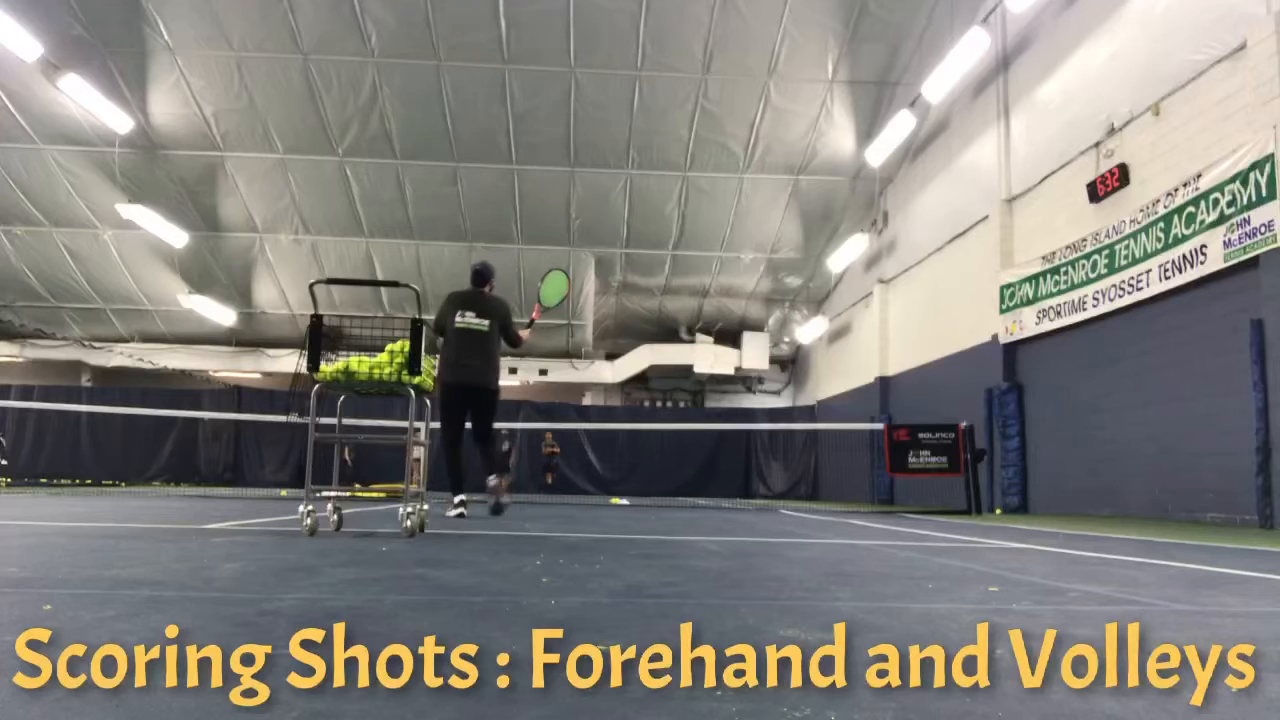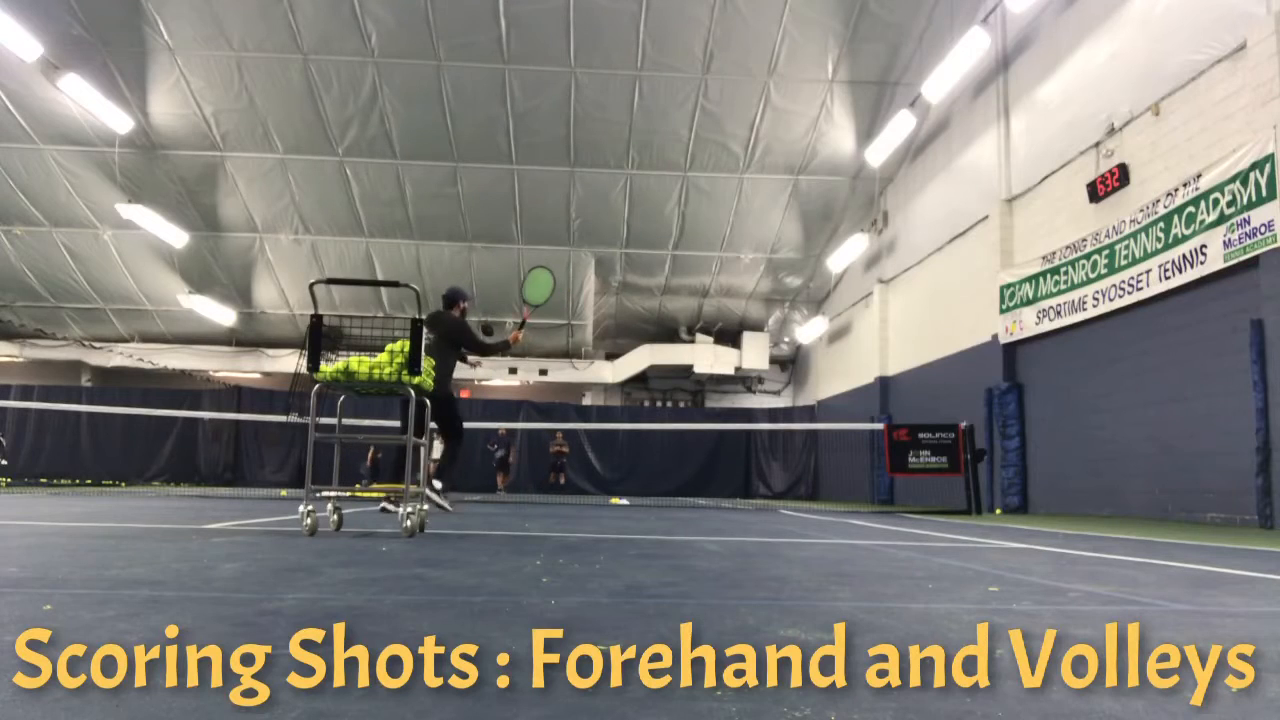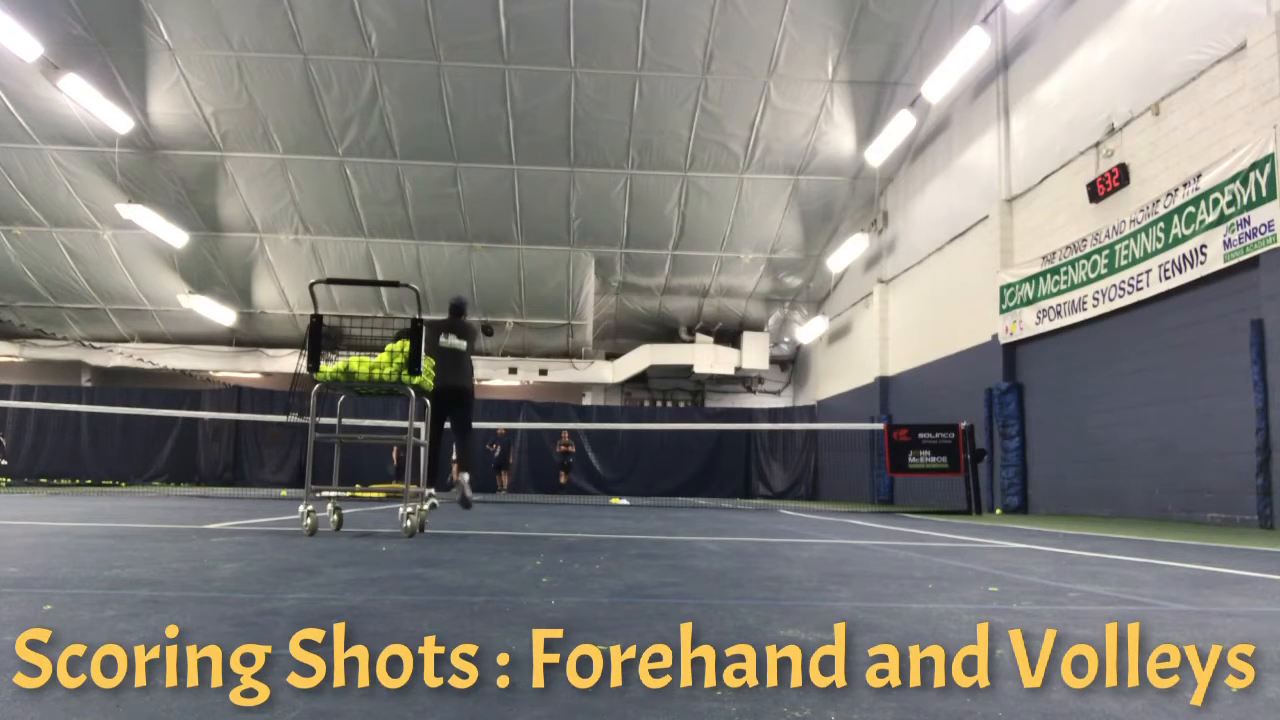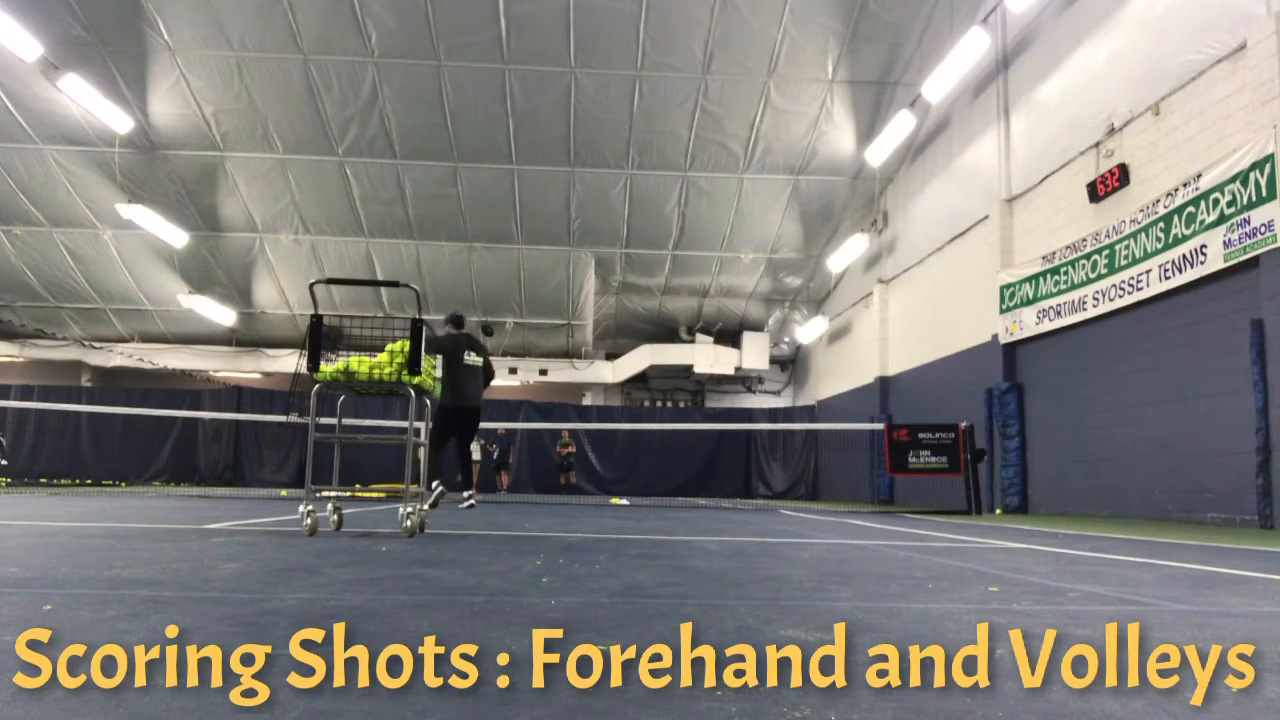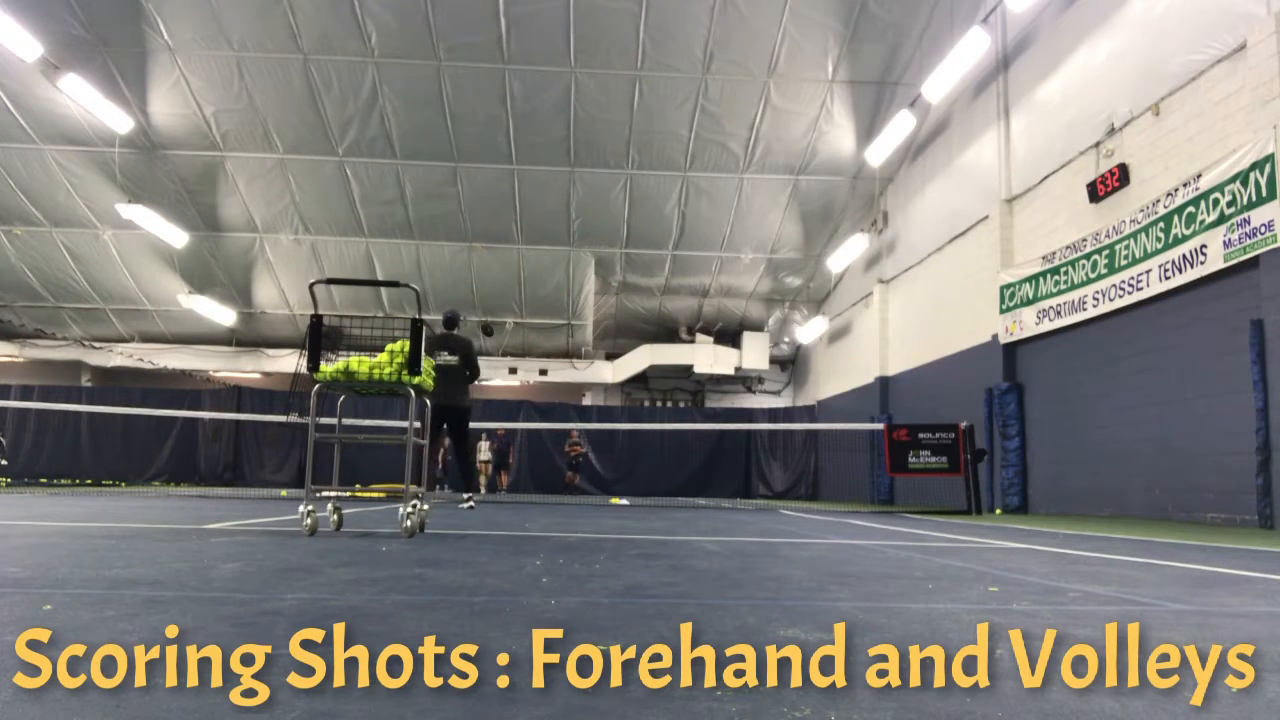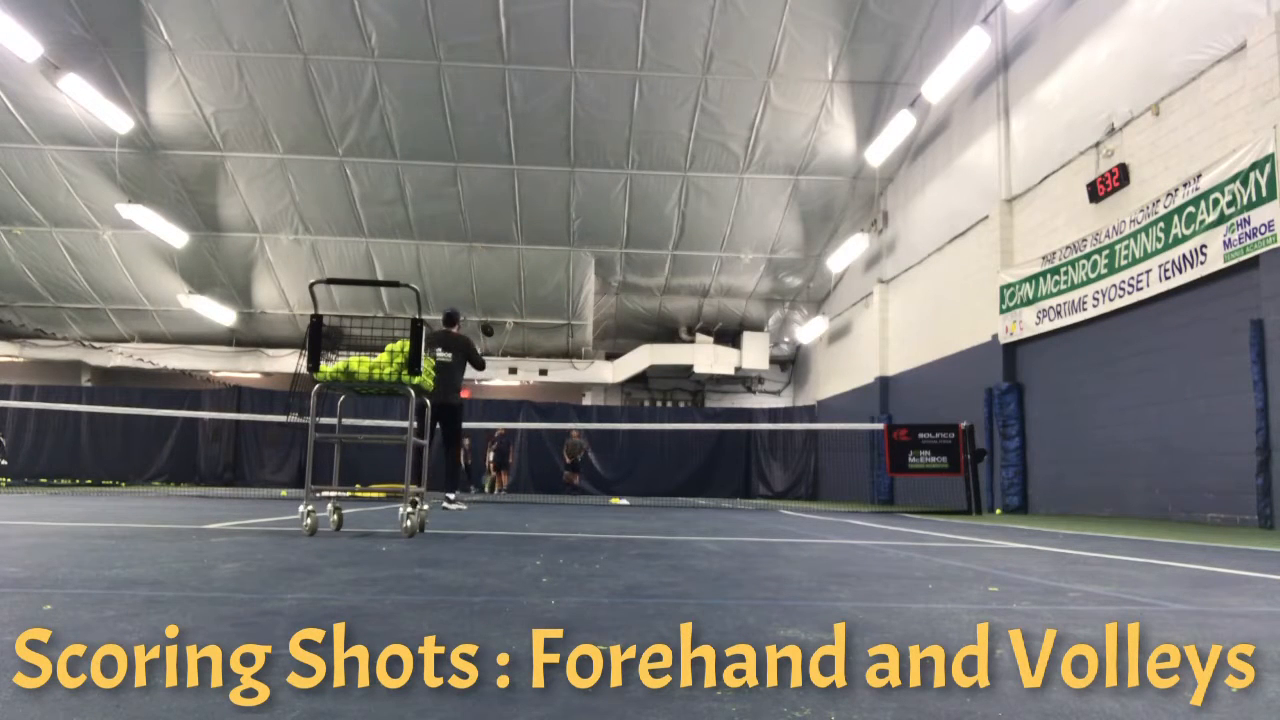
dt=0.7s
person 1, frame 1
left shoulder: (454, 300)
right shoulder: (499, 306)
left elbow: (438, 329)
right elbow: (513, 342)
right wrist: (522, 335)
left hip: (453, 380)
right hip: (485, 382)
left knee: (452, 440)
right knee: (483, 438)
left ankle: (459, 499)
right ankle: (493, 479)
person 1, frame 2
left shoulder: (430, 320)
right shoulder: (456, 324)
right elbow: (482, 349)
left wrist: (464, 357)
right wrist: (510, 342)
right hip: (436, 390)
right knee: (454, 437)
right ankle: (437, 485)
person 1, frame 3
left shoulder: (432, 327)
right shoulder: (470, 332)
left hip: (437, 388)
right hip: (462, 390)
left knee: (433, 441)
right knee: (462, 437)
left ankle: (430, 491)
right ankle: (463, 476)
person 1, frame 4
left shoulder: (451, 340)
right shoulder: (479, 345)
left elbow: (429, 344)
right elbow: (490, 374)
left hip: (452, 403)
right hip: (474, 405)
left knee: (435, 445)
right knee: (464, 448)
left ankle: (436, 484)
right ankle: (469, 493)
person 1, frame 5
left shoulder: (430, 343)
right shoulder: (465, 344)
right elbow: (475, 373)
left hip: (434, 403)
right hip: (459, 404)
right knee: (463, 451)
right ankle: (468, 495)
person 1, frame 6
left shoulder: (427, 339)
right shoulder: (463, 342)
right elbow: (480, 365)
right wrist: (476, 354)
left hip: (427, 400)
right hip: (450, 402)
right knee: (452, 449)
right ankle: (450, 496)
